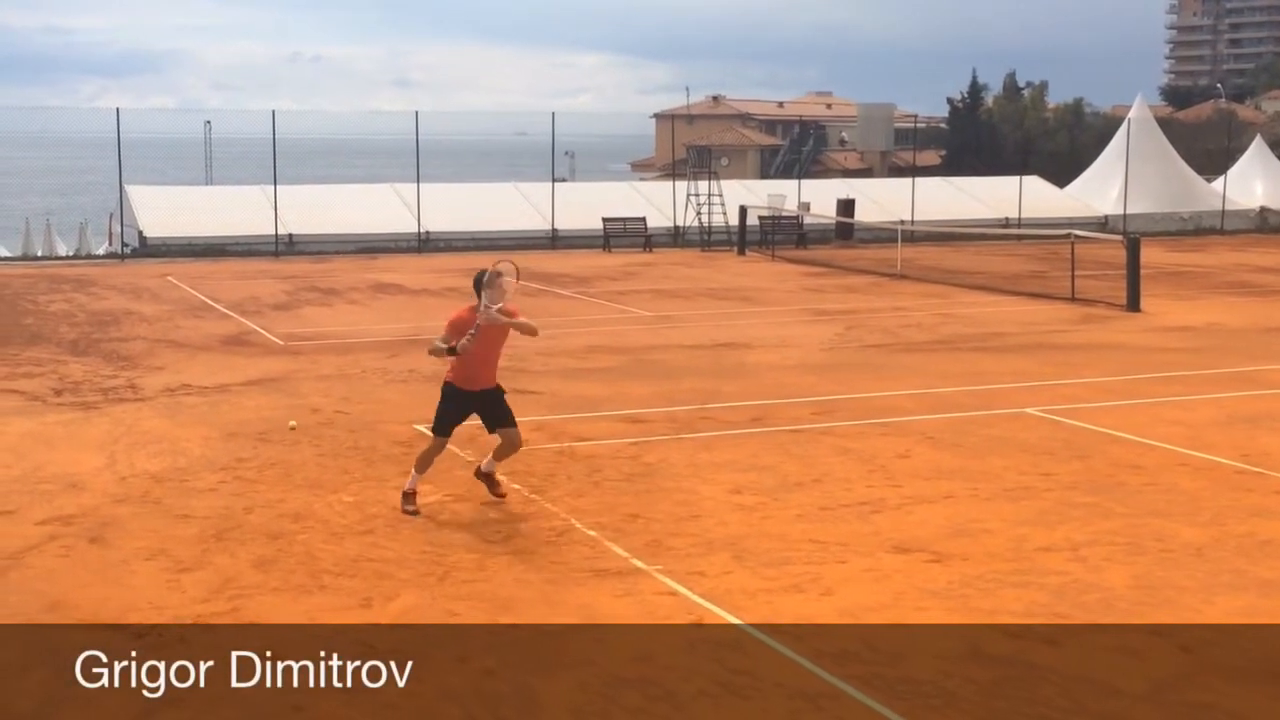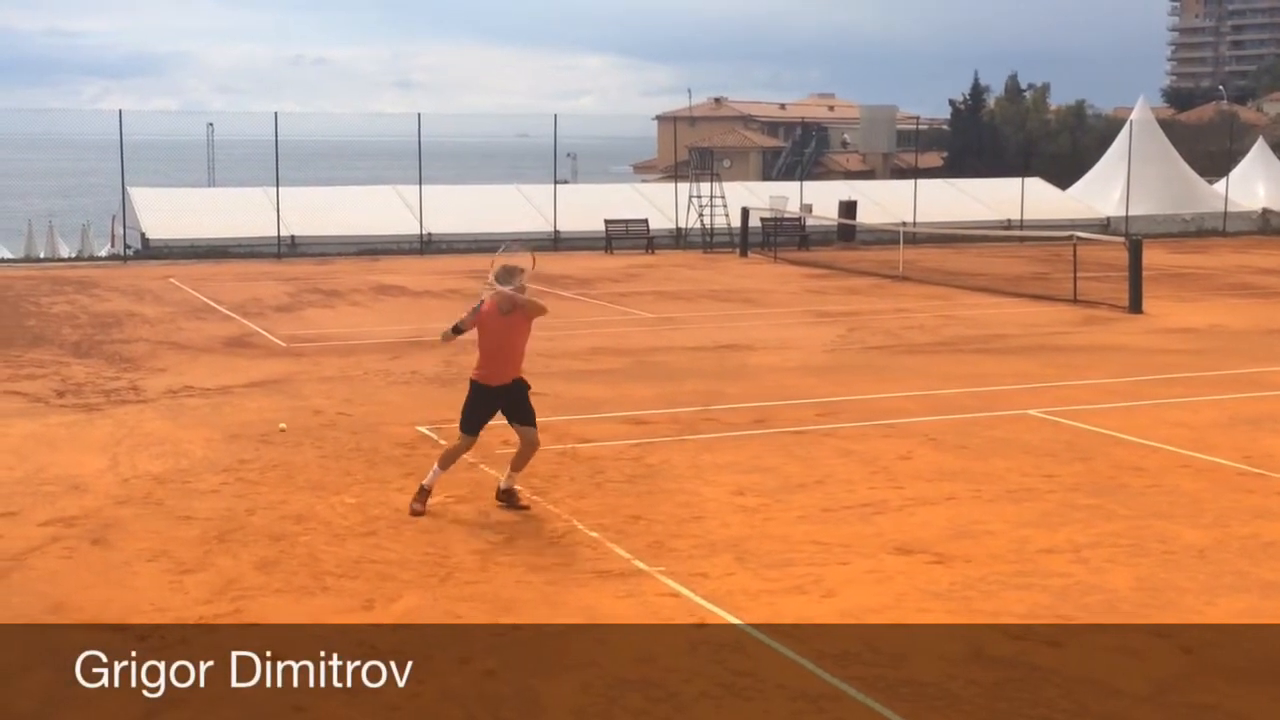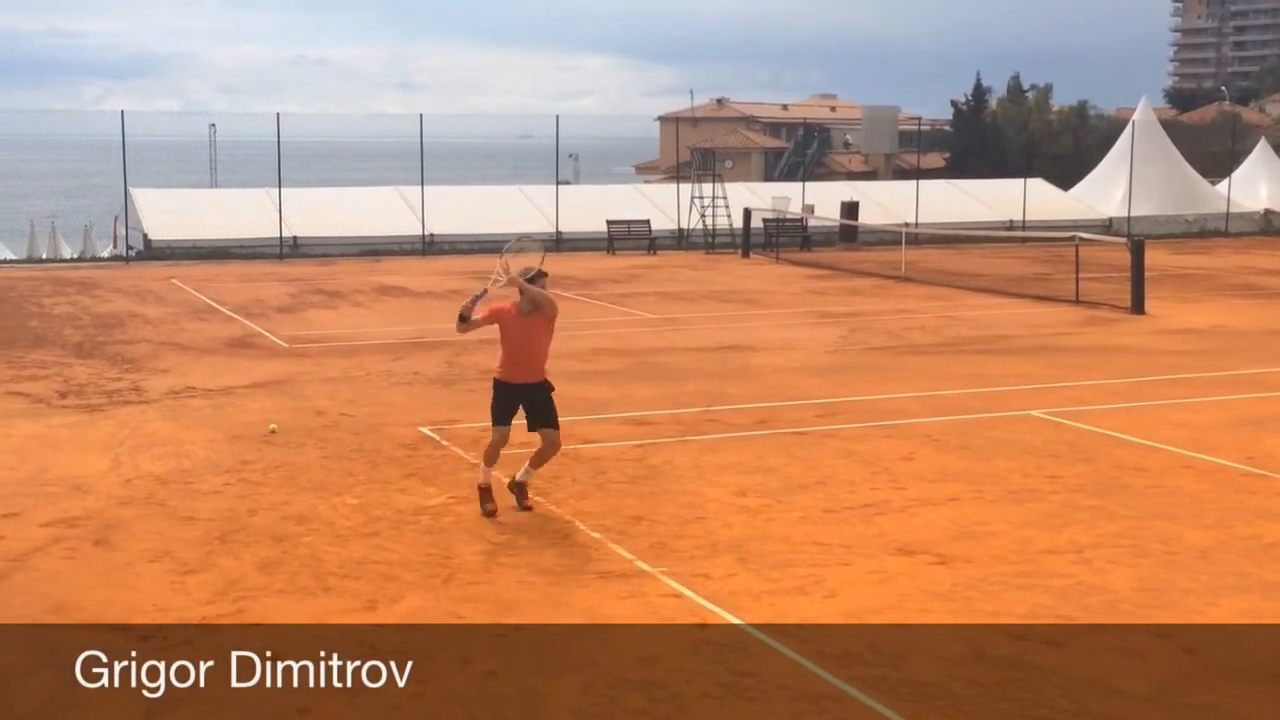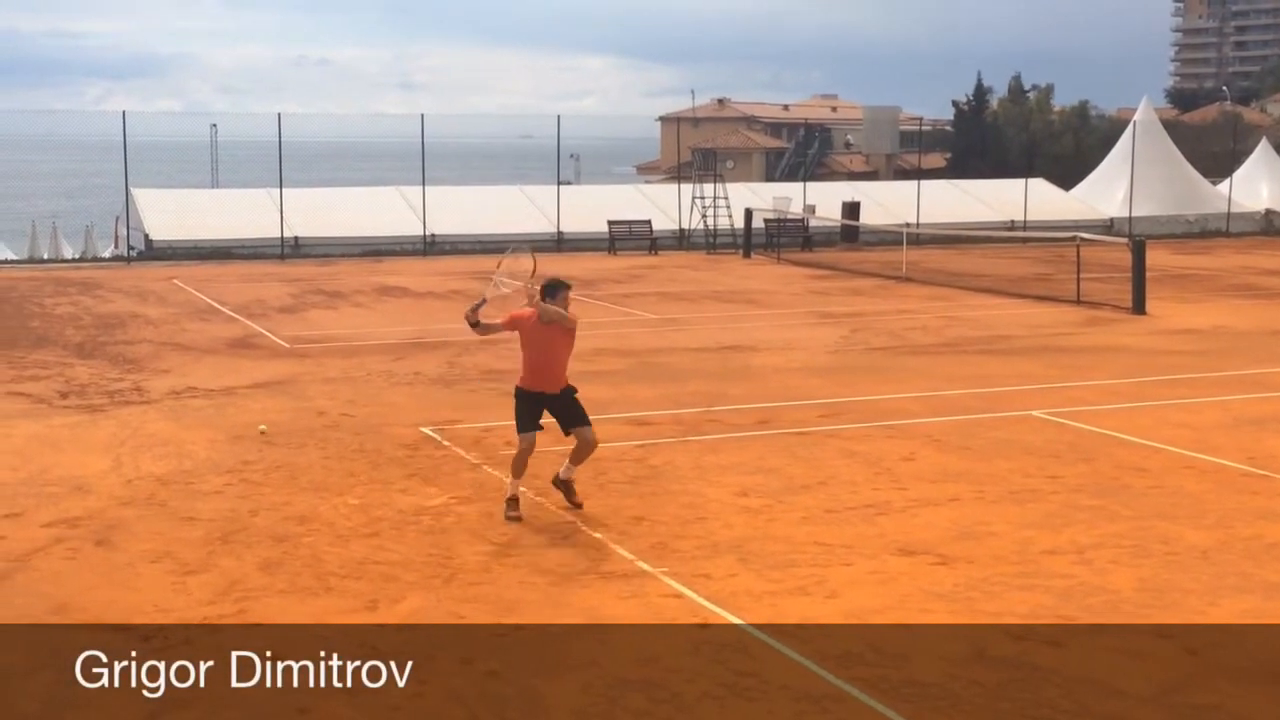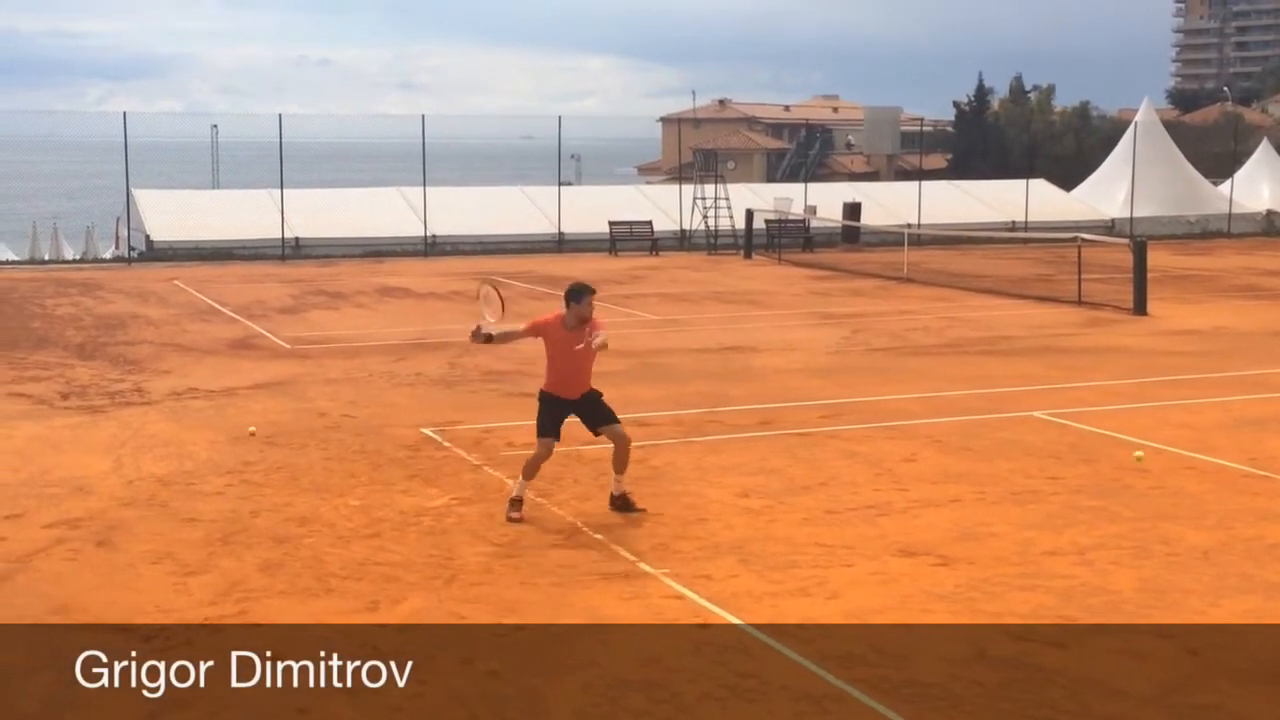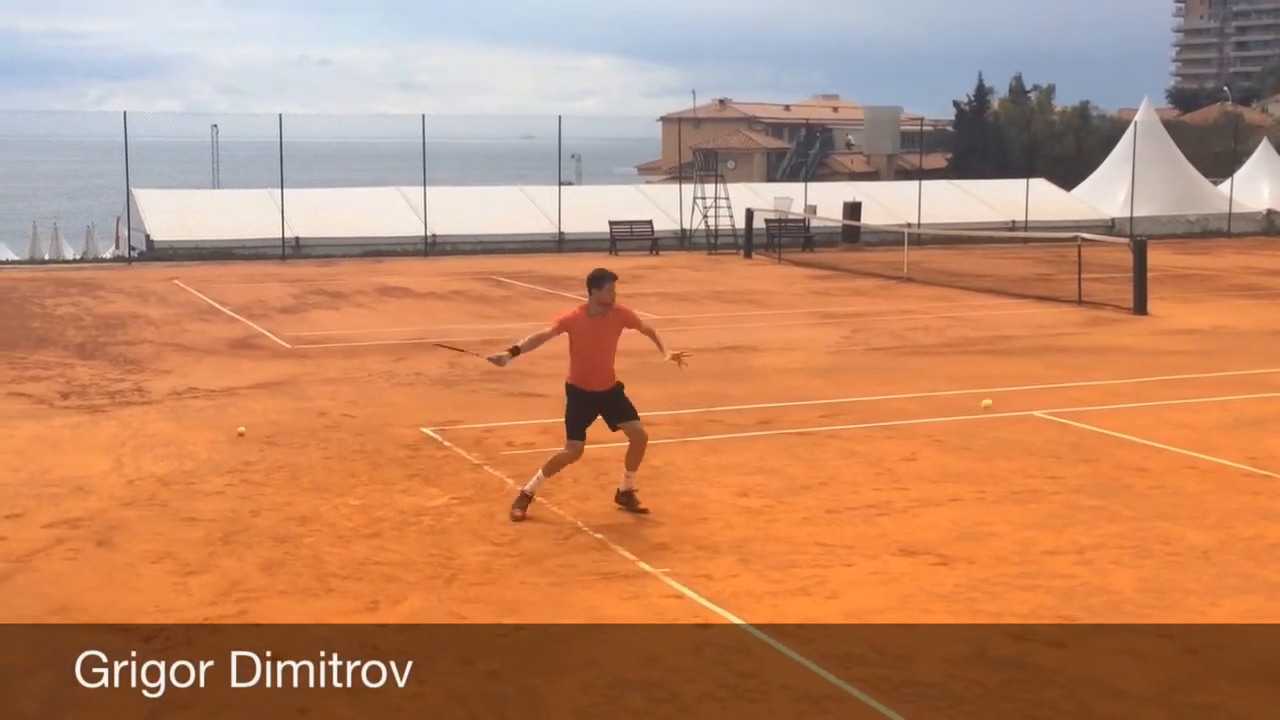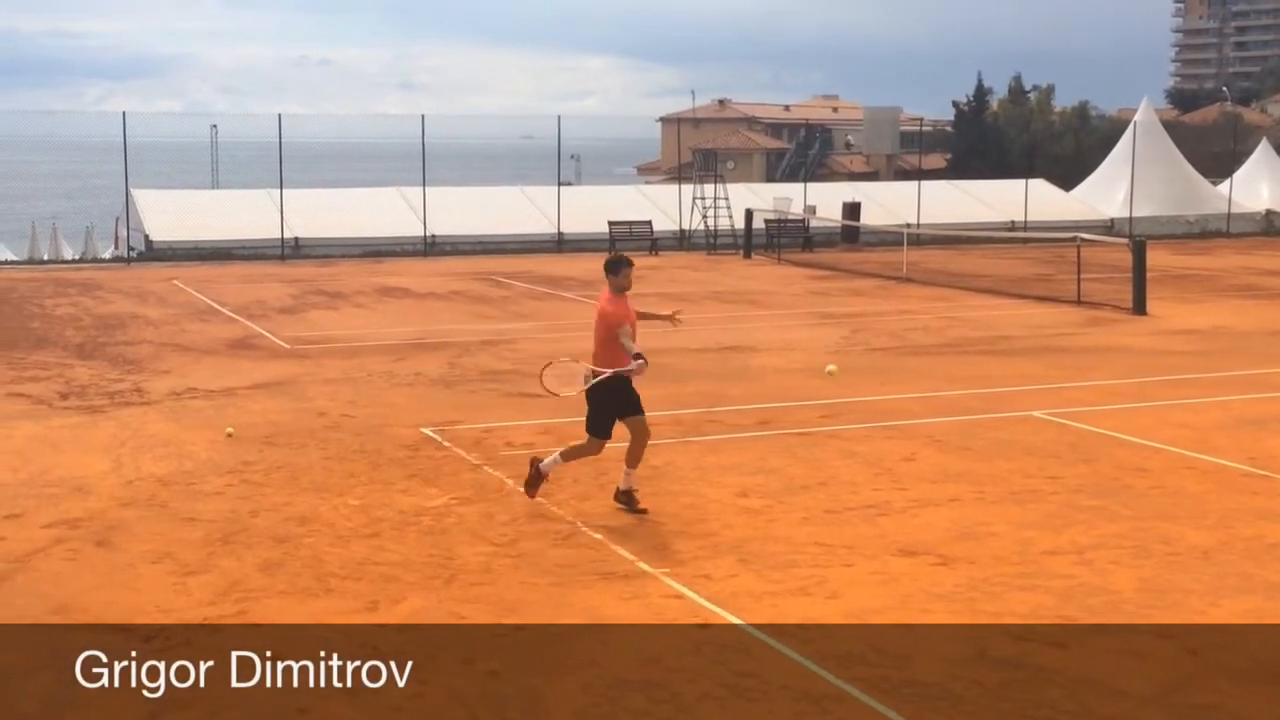
dt=0.1s
person 1, frame 1
left shoulder: (507, 314)
right shoulder: (462, 318)
left elbow: (533, 330)
right elbow: (433, 349)
left wrist: (503, 321)
right wrist: (455, 349)
left hip: (488, 388)
right hip: (457, 389)
left knee: (514, 440)
right knee: (437, 445)
left ankle: (486, 470)
right ankle: (409, 491)
person 1, frame 2
left shoulder: (525, 309)
right shoulder: (482, 311)
left elbow: (542, 308)
right elbow: (445, 338)
left wrist: (509, 295)
right wrist: (461, 325)
left hip: (513, 384)
right hip: (482, 384)
left knee: (531, 442)
right knee: (464, 444)
left ankle: (506, 489)
right ankle: (425, 488)
person 1, frame 3
left shoulder: (548, 309)
right shoulder: (503, 311)
left elbow: (545, 300)
right elbow: (464, 327)
left wrist: (520, 283)
right wrist: (464, 315)
left hip: (537, 384)
right hip: (506, 384)
left knee: (552, 444)
right knee: (500, 437)
left ankle: (519, 481)
right ankle: (485, 484)
person 1, frame 4
left shoulder: (568, 322)
right shoulder: (522, 318)
left elbow: (564, 318)
right elbow: (484, 331)
left wrist: (539, 304)
right wrist: (474, 320)
left hip: (560, 391)
right hip: (528, 392)
left knee: (589, 441)
right knee: (527, 445)
left ankle: (564, 478)
right ankle: (512, 497)
person 1, frame 5
left shoulder: (593, 325)
right shoulder: (546, 325)
left elbow: (602, 341)
right elbow: (510, 335)
left wrist: (592, 346)
right wrist: (486, 337)
left hip: (584, 395)
right hip: (553, 396)
left knee: (622, 440)
right knee: (543, 450)
left ankle: (619, 494)
right ankle: (516, 497)
person 1, frame 6
left shoulder: (621, 313)
right shoulder: (573, 317)
left elbow: (647, 330)
right elbow: (541, 337)
left wrist: (666, 352)
right wrist: (512, 353)
left hip: (609, 388)
right hip: (580, 391)
left knee: (639, 437)
right knee: (573, 452)
left ankle: (625, 491)
right ankle: (527, 494)
person 1, frame 7
left shoulder: (620, 298)
right shoulder: (611, 305)
right elbow: (625, 336)
left wrist: (661, 316)
right wrist: (639, 358)
left hip: (620, 378)
right hip: (606, 381)
left knee: (642, 432)
right knee: (595, 445)
left ankle: (625, 489)
right ankle: (542, 468)
